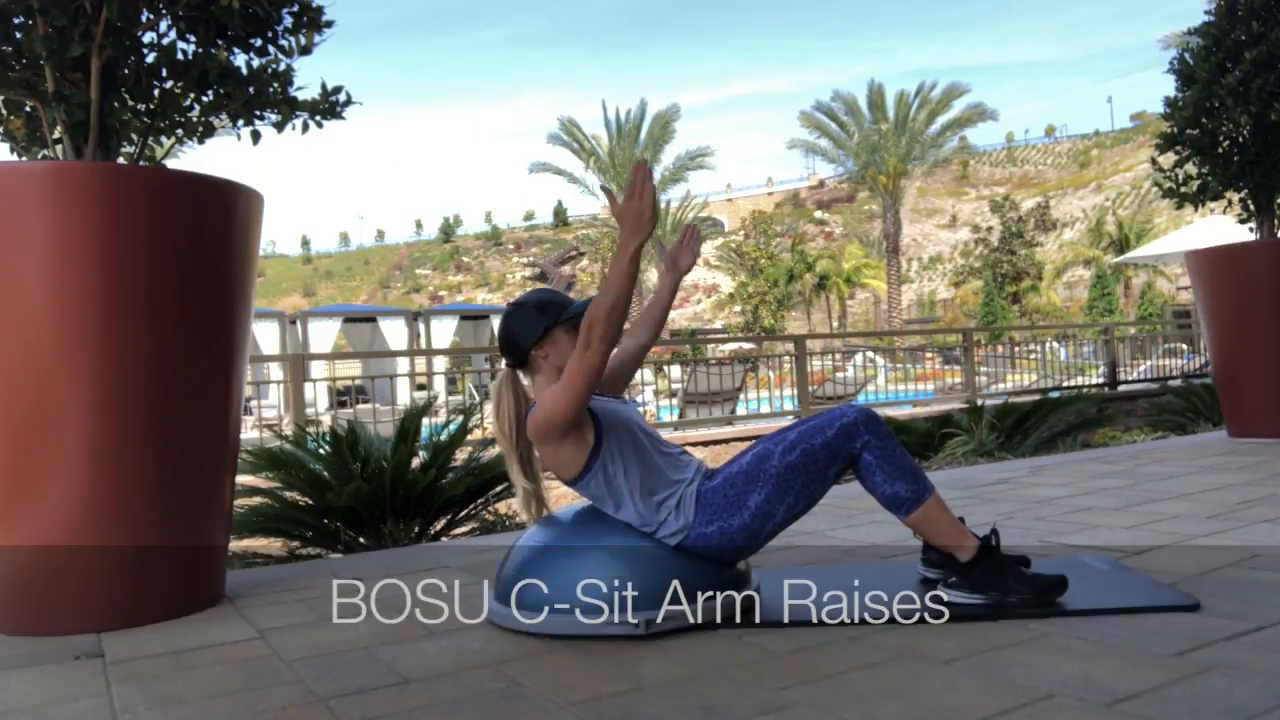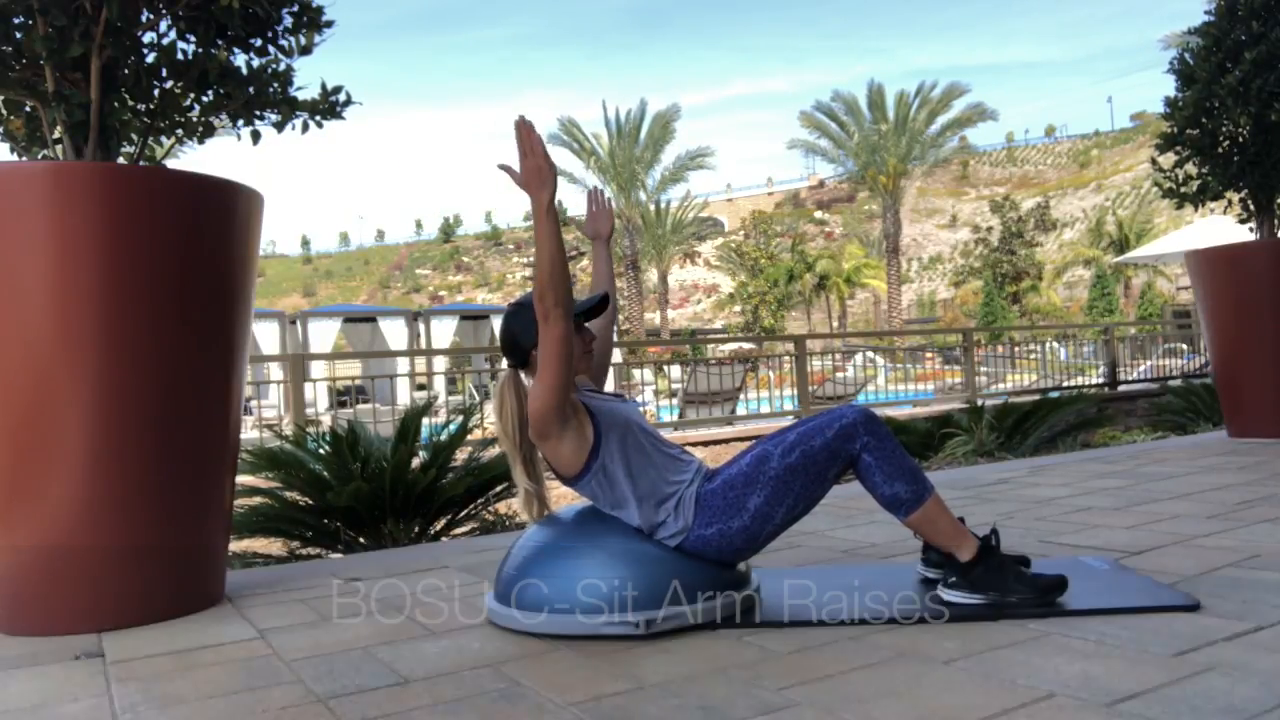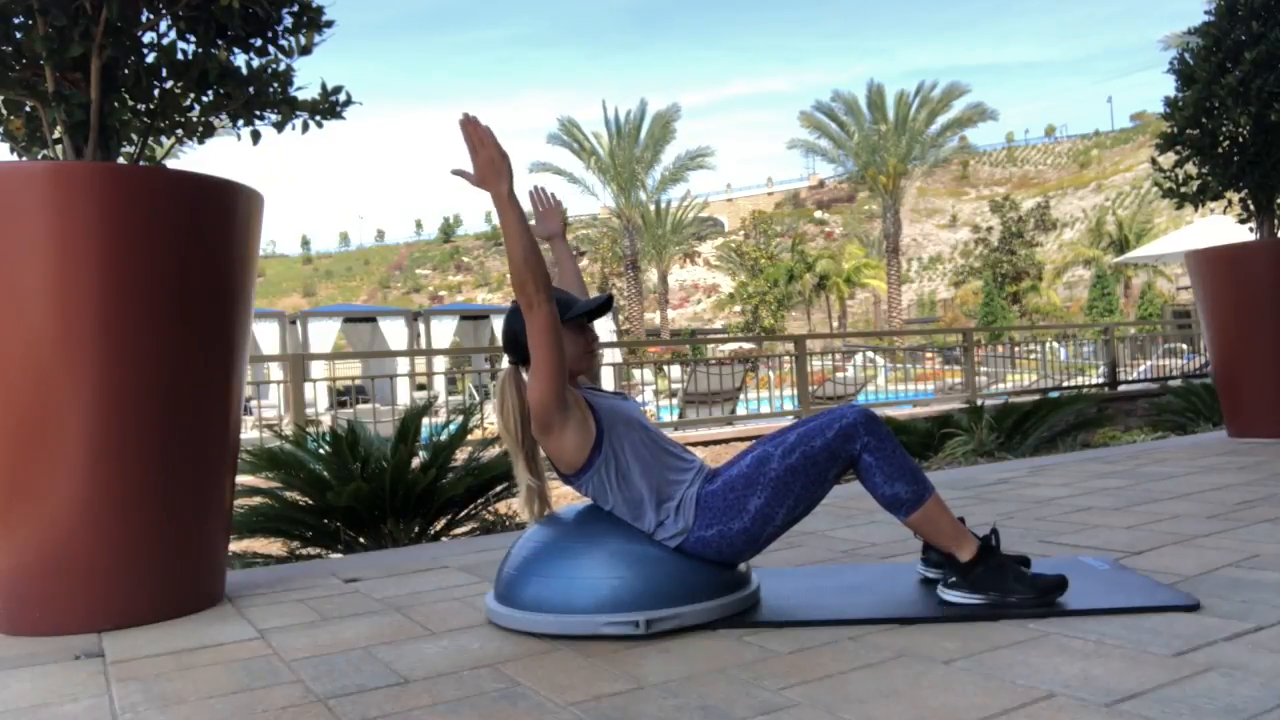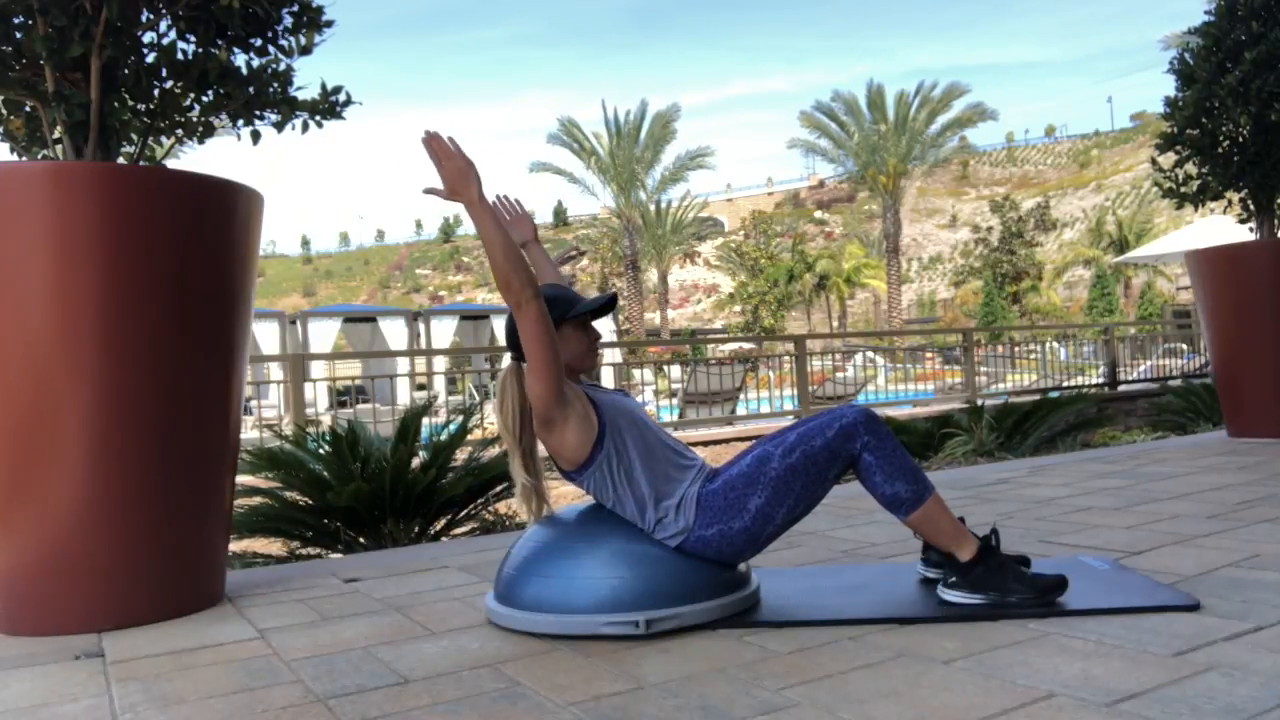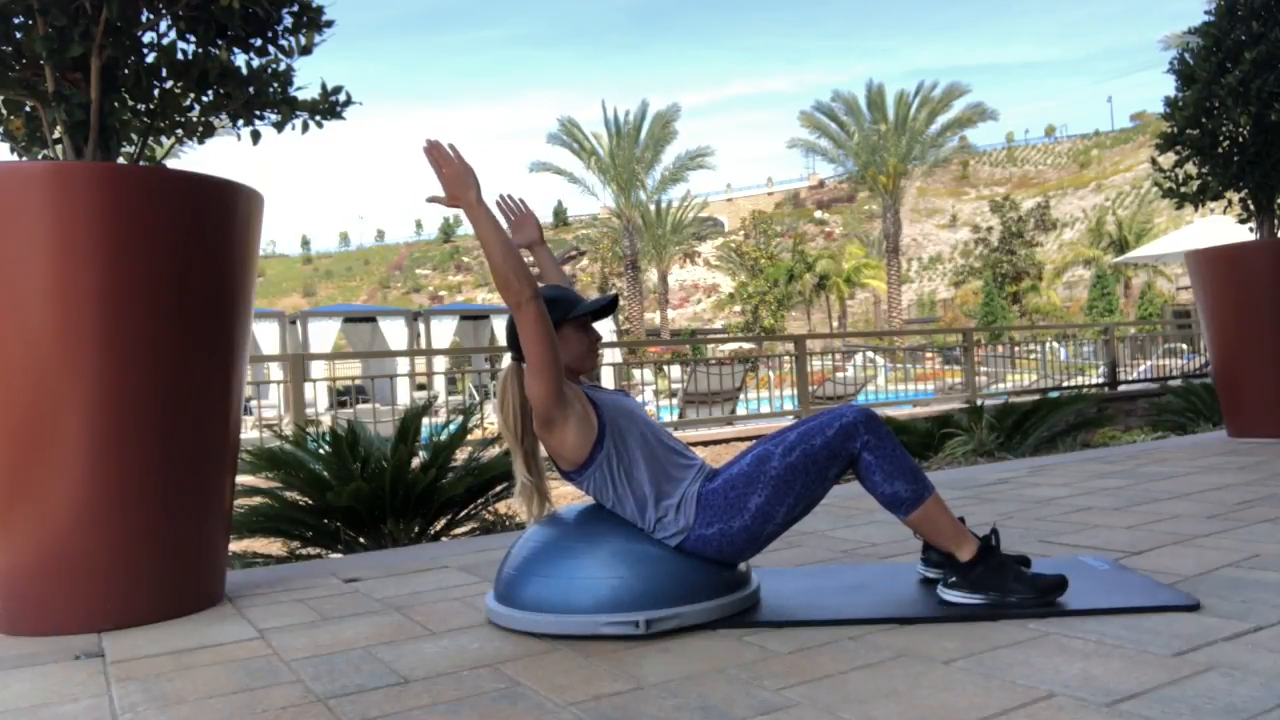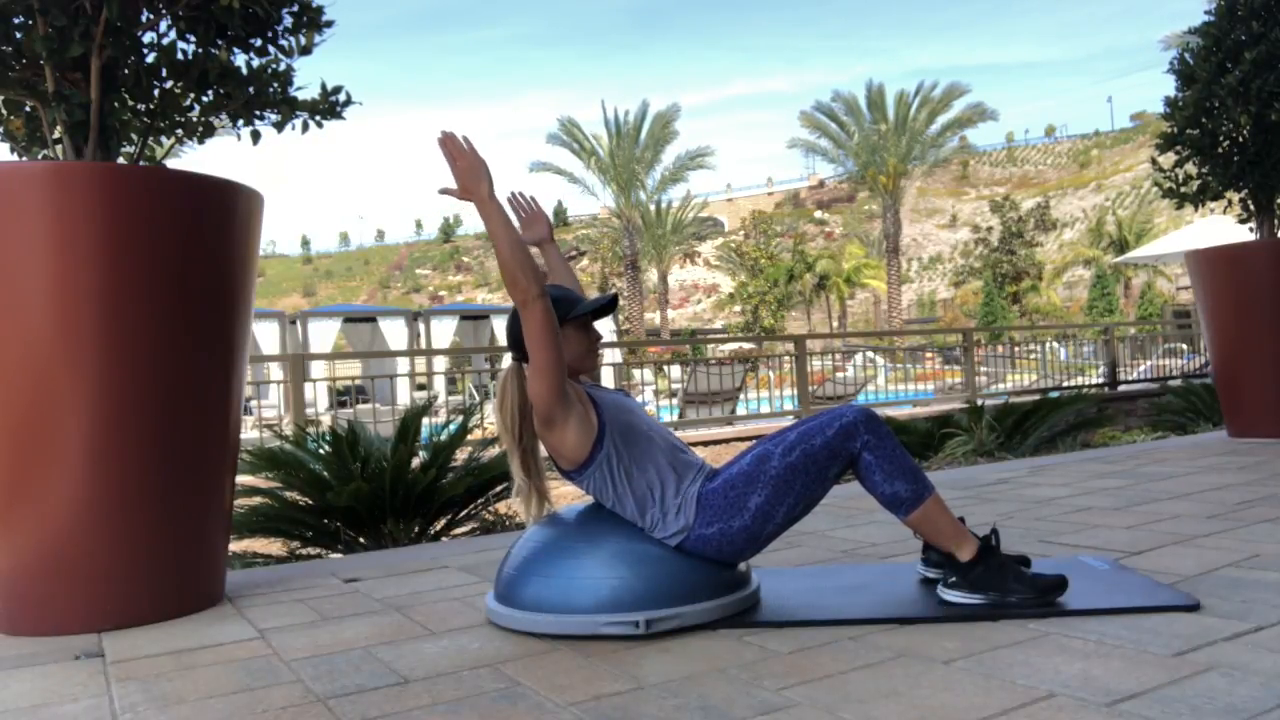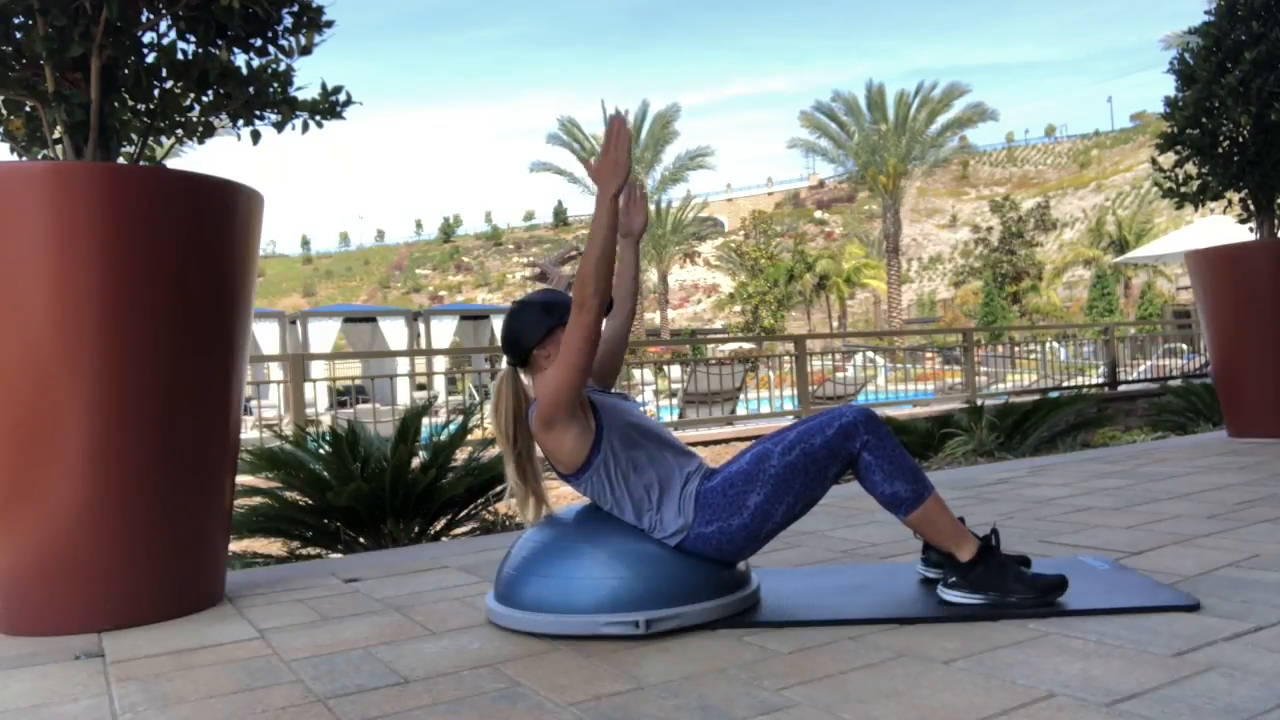
dt=0.2s
person 1, frame 1
left shoulder: (585, 400)
right shoulder: (551, 420)
left elbow: (639, 343)
right elbow: (598, 340)
left wrist: (672, 274)
right wrist: (629, 242)
left hip: (709, 505)
right hip: (704, 527)
left knee: (852, 429)
right knee: (856, 430)
left ankle: (951, 552)
right ankle: (973, 567)
person 1, frame 2
left shoulder: (581, 396)
right shoulder: (550, 417)
left elbow: (600, 314)
right elbow: (553, 315)
left wrist: (602, 244)
right wrist: (542, 201)
left hip: (708, 502)
right hip: (704, 523)
left knee: (850, 426)
right knee: (857, 429)
left ankle: (951, 552)
right ankle: (974, 565)
person 1, frame 3
left shoulder: (577, 397)
right shoulder: (552, 412)
left elbow: (572, 311)
right elbow: (536, 303)
left wrist: (556, 239)
right wrist: (502, 192)
left hip: (707, 502)
right hip: (704, 523)
left knee: (850, 426)
right knee: (857, 429)
left ankle: (949, 549)
right ankle: (974, 564)
person 1, frame 4
left shoulder: (576, 394)
right shoulder: (553, 409)
left elbow: (564, 308)
right elbow: (525, 302)
left wrist: (531, 245)
right wrist: (472, 197)
left hip: (707, 500)
right hip: (704, 524)
left knee: (852, 426)
right knee: (856, 428)
left ankle: (949, 550)
right ankle: (973, 566)
person 1, frame 5
left shoulder: (579, 398)
right shoulder: (556, 411)
left elbow: (565, 309)
right elbow: (527, 305)
left wrist: (537, 245)
right wrist: (474, 204)
left hip: (708, 500)
right hip: (705, 522)
left knee: (852, 426)
right knee: (857, 428)
left ankle: (951, 552)
right ankle: (973, 564)
person 1, frame 6
left shoulder: (580, 397)
right shoulder: (554, 410)
left elbow: (570, 307)
right elbow: (532, 301)
left wrist: (547, 242)
right wrist: (484, 198)
left hip: (708, 501)
right hip: (705, 523)
left knee: (850, 427)
right knee: (855, 428)
left ankle: (948, 551)
right ankle: (973, 567)
person 1, frame 7
left shoulder: (585, 393)
right shoulder: (555, 412)
left elbow: (621, 314)
right elbow: (581, 323)
left wrist: (629, 236)
right wrist: (606, 195)
left hip: (709, 503)
right hip: (706, 523)
left knee: (851, 425)
right knee: (855, 428)
left ankle: (950, 550)
right ankle: (974, 565)
